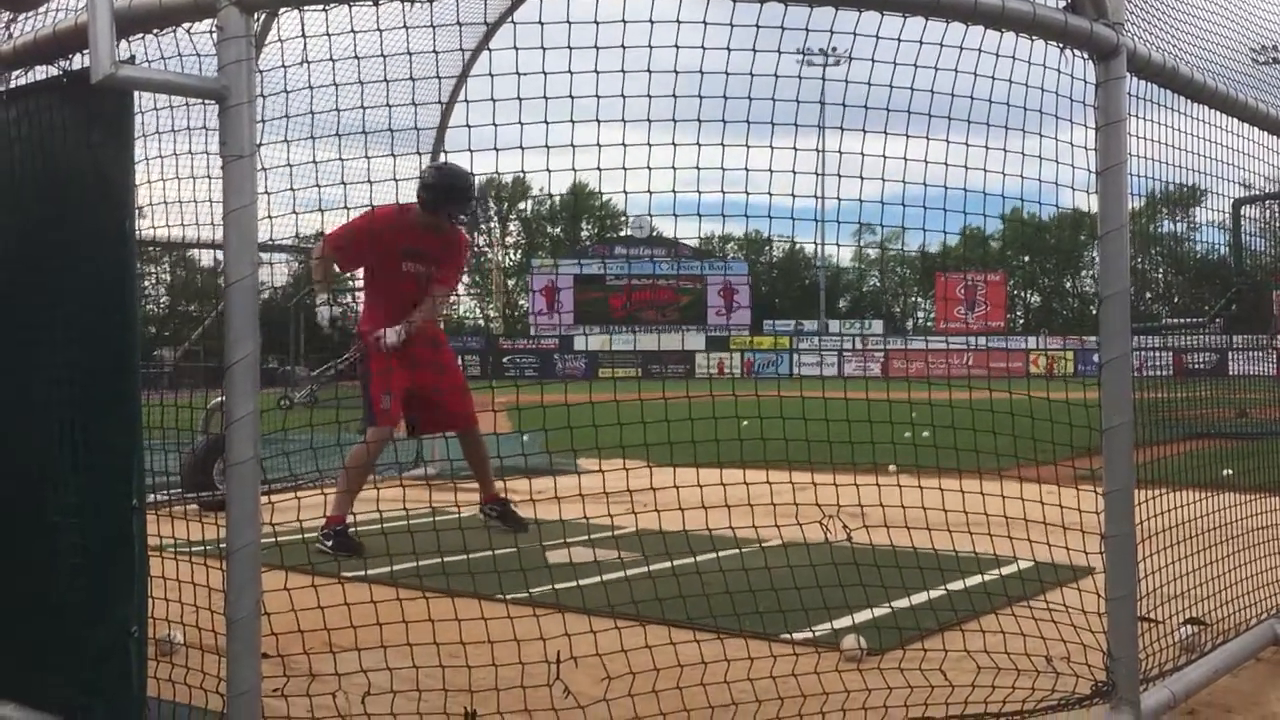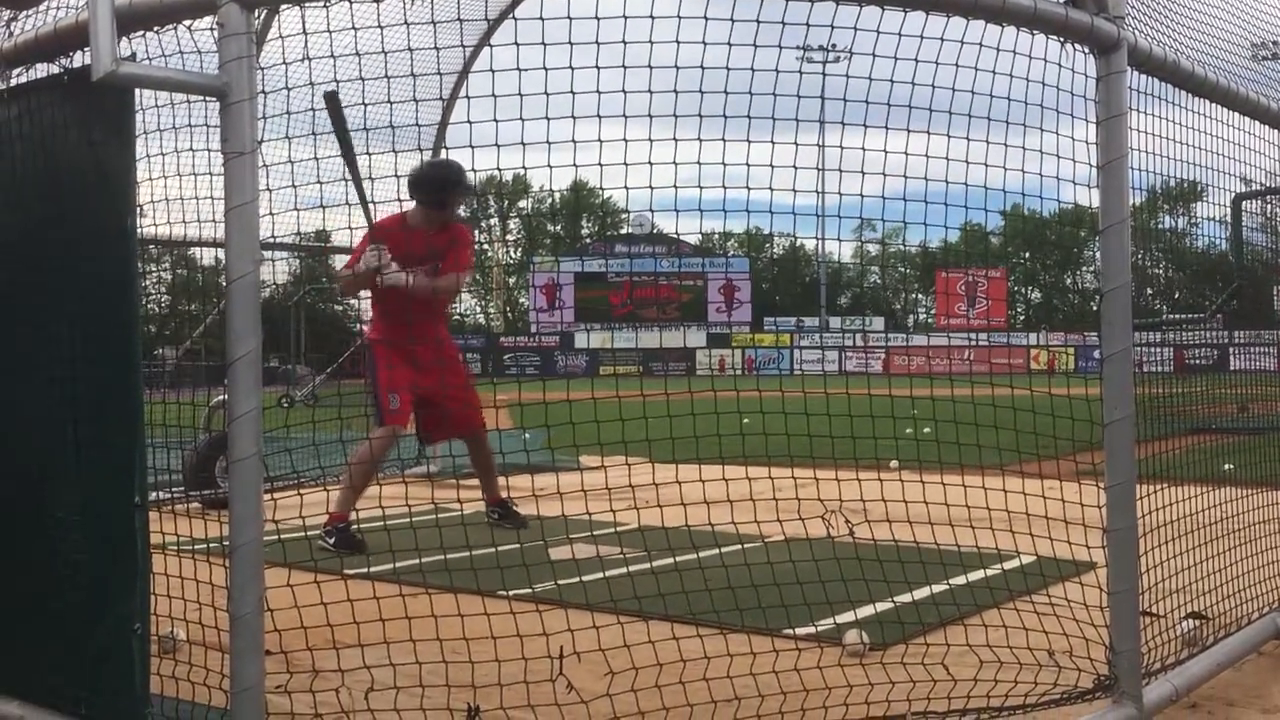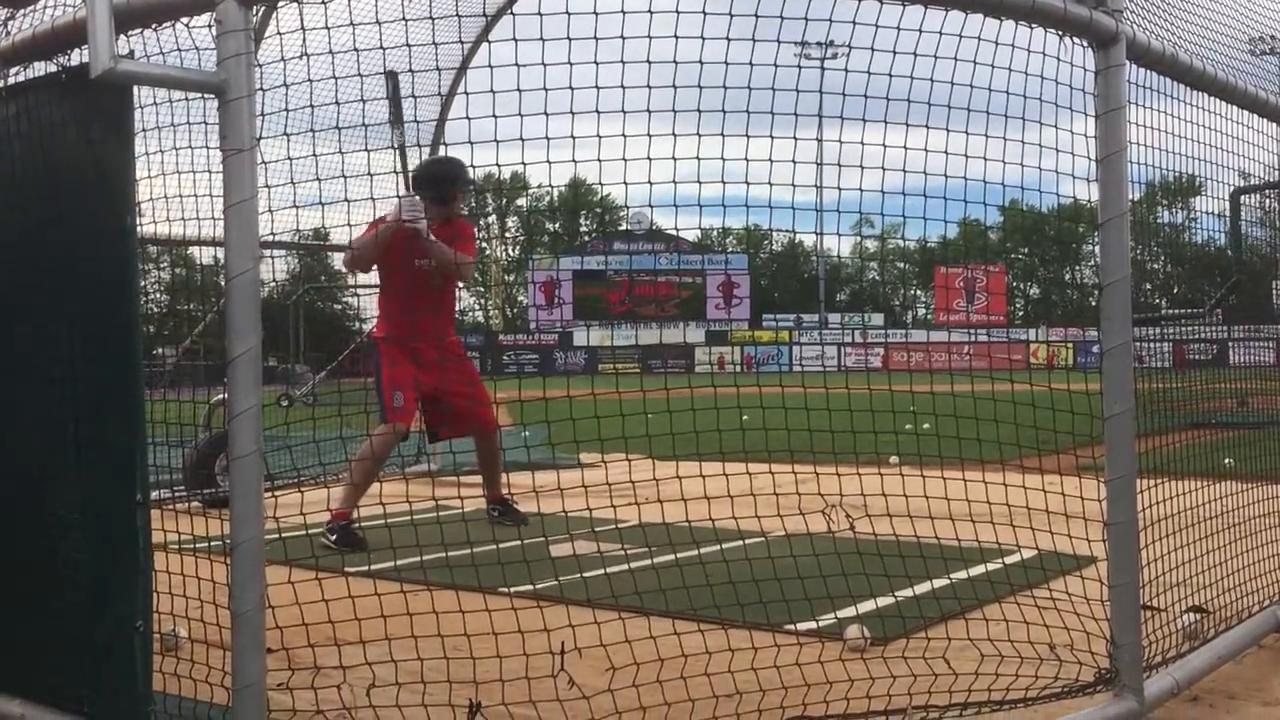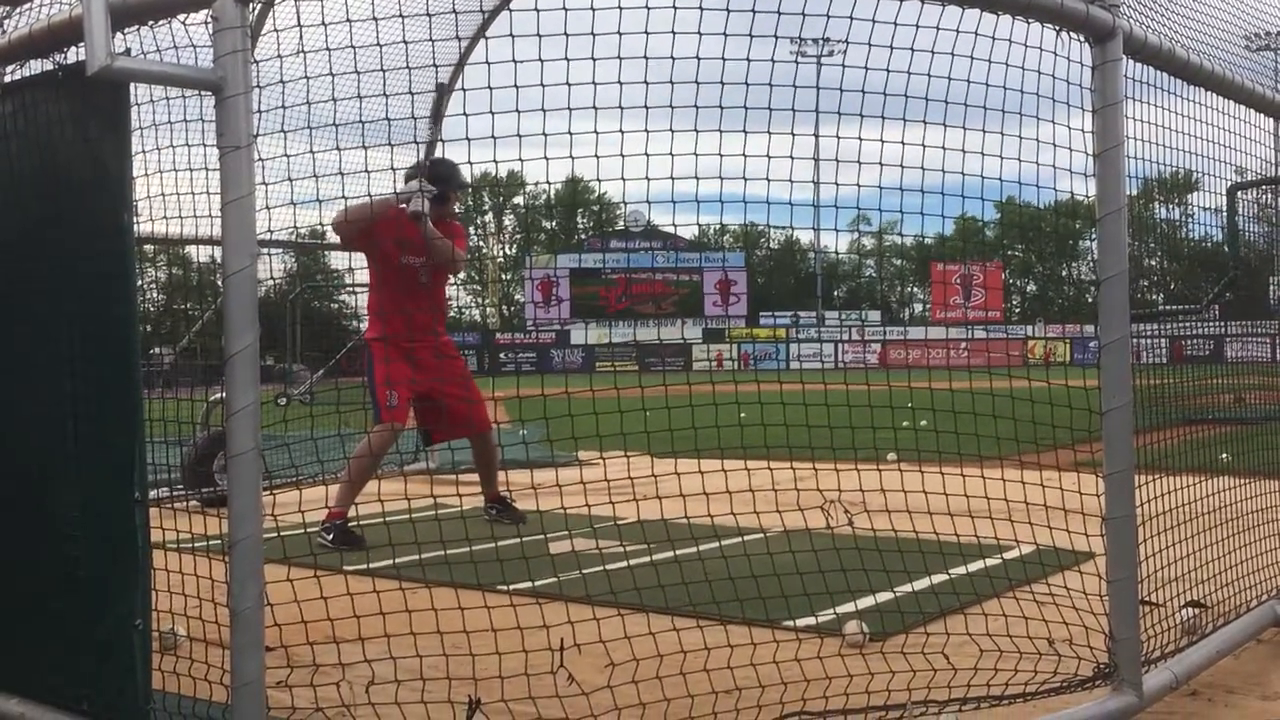
dt=0.3s
person 1, frame 1
left shoulder: (455, 242)
right shoulder: (383, 222)
left elbow: (436, 302)
right elbow: (324, 249)
left wrist: (403, 330)
right wrist: (323, 298)
left hip: (425, 339)
right hip: (379, 338)
left knee: (467, 421)
right knee: (382, 429)
left ankle: (492, 501)
right ankle: (333, 525)
person 1, frame 2
left shoulder: (459, 235)
right shoulder: (386, 231)
left elbow: (454, 286)
right elbow: (344, 287)
left wrist: (406, 279)
right wrist: (368, 265)
left hip: (437, 346)
right hip: (391, 346)
left knee: (475, 426)
right knee: (389, 429)
left ankle: (495, 503)
right ankle: (335, 523)
person 1, frame 3
left shoulder: (461, 229)
right shoulder: (391, 224)
left elbow: (464, 271)
right elbow: (352, 262)
left wrist: (426, 237)
right wrist: (391, 224)
left hip: (443, 344)
right hip: (398, 344)
left knee: (485, 422)
right knee: (394, 427)
left ankle: (496, 501)
right ankle: (339, 520)
person 1, frame 4
left shoulder: (452, 230)
right shoulder: (384, 223)
left elbow: (455, 263)
right elbow: (339, 225)
left wrist: (422, 222)
right wrist: (397, 198)
left hip: (435, 344)
right hip: (389, 343)
left knee: (479, 422)
right knee: (389, 427)
left ankle: (493, 500)
right ankle: (334, 519)
